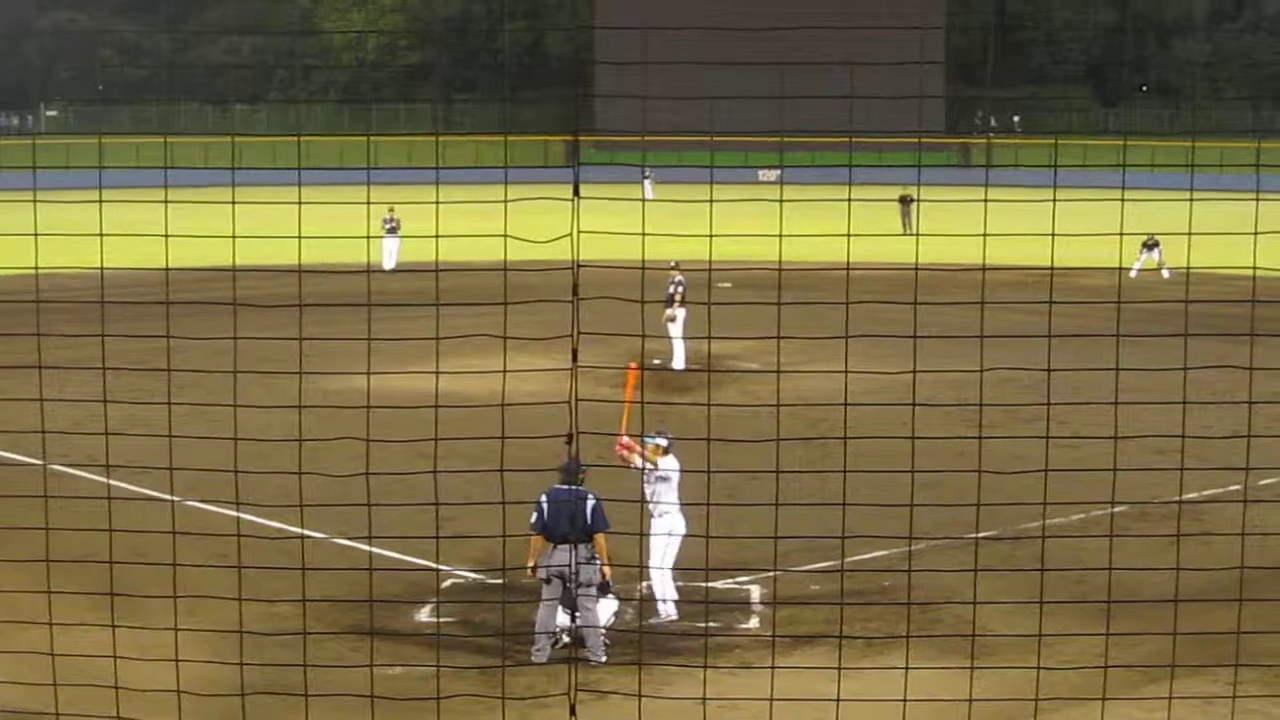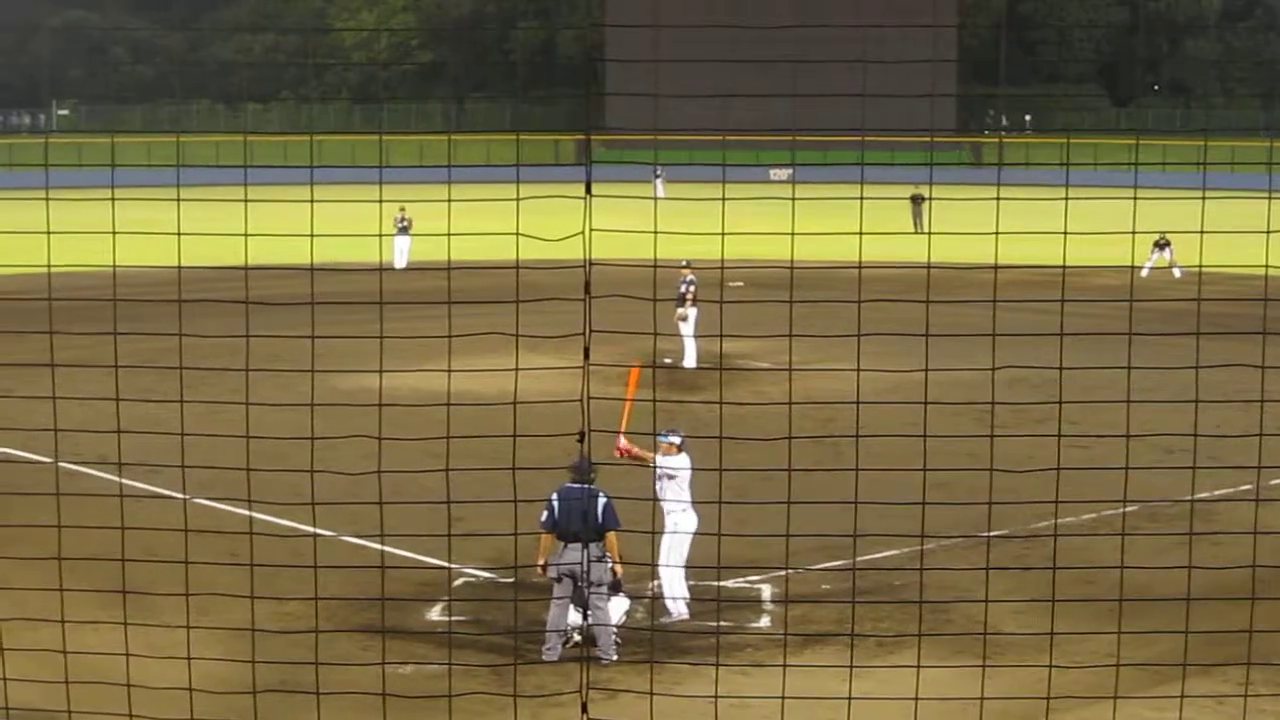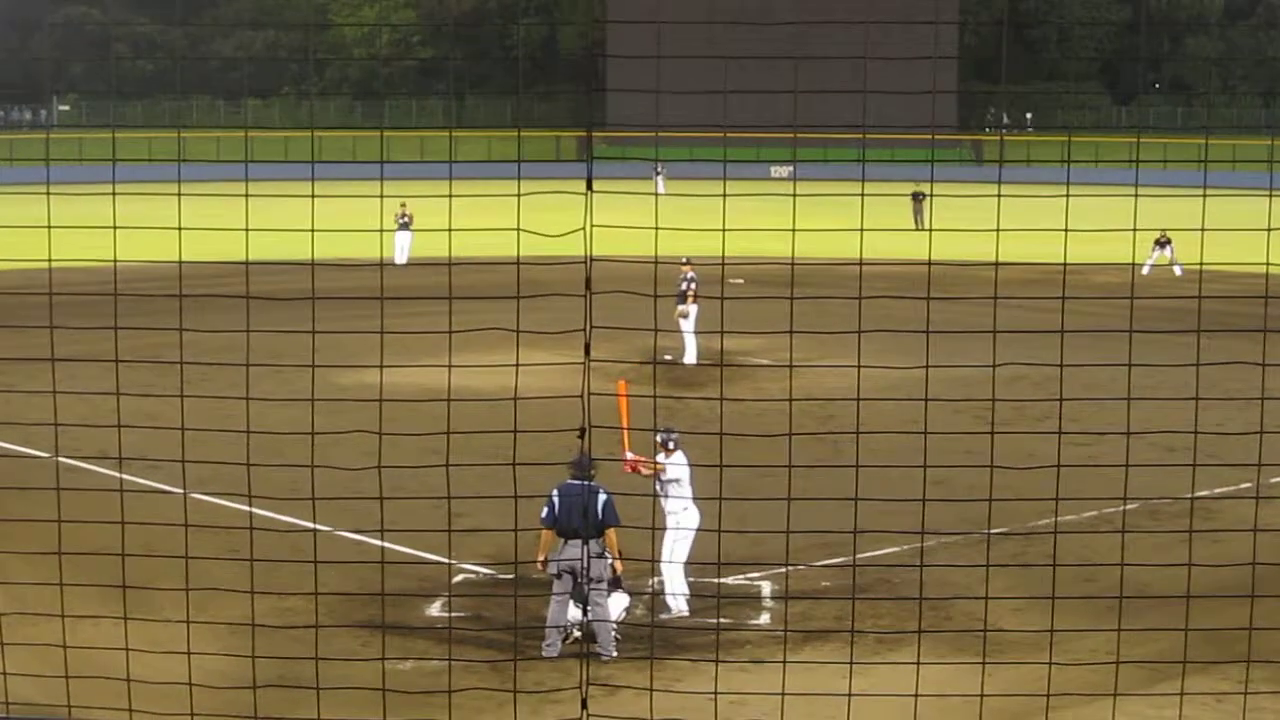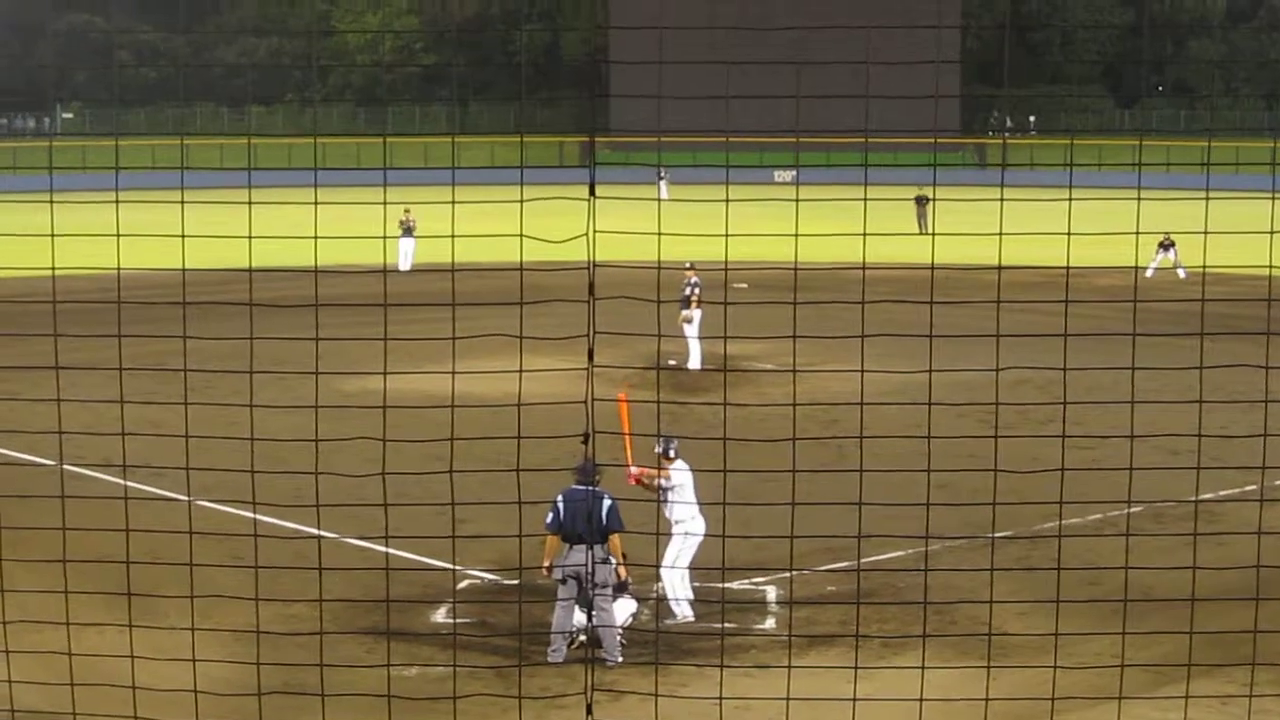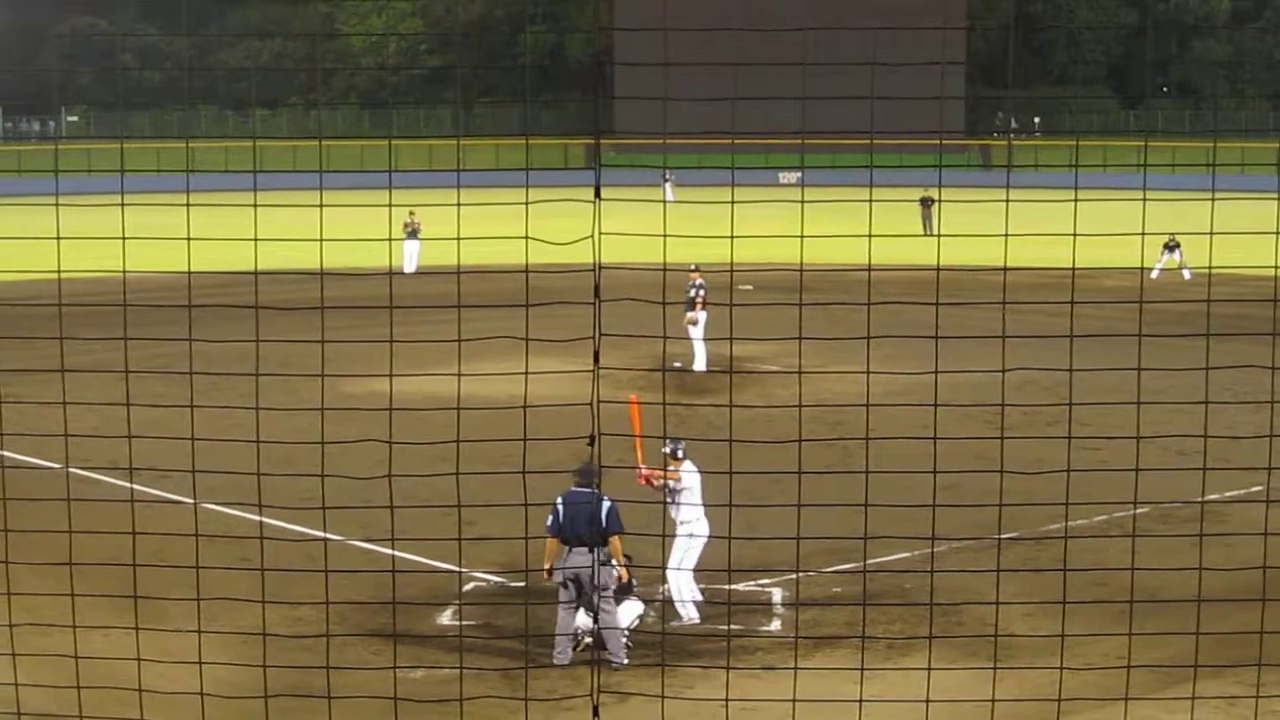
dt=0.4s
person 1, frame 1
left shoulder: (546, 497)
right shoulder: (589, 499)
left elbow: (536, 533)
right elbow: (598, 535)
left wrist: (532, 560)
right wrist: (604, 563)
left hip: (554, 556)
right hip: (582, 556)
left knee: (548, 605)
right knee: (588, 606)
left ankle: (540, 653)
right ankle: (596, 654)
person 1, frame 2
left shoulder: (557, 496)
right shoulder: (601, 498)
left elbow: (547, 532)
right elbow: (610, 533)
left wrist: (542, 558)
right wrist: (616, 561)
left hip: (565, 555)
right hip: (593, 556)
left knee: (559, 603)
right knee: (599, 605)
left ankle: (551, 652)
right ankle: (607, 653)
person 1, frame 3
left shoulder: (558, 492)
right shoulder: (601, 494)
left elbow: (547, 528)
right elbow: (609, 530)
left wrist: (542, 554)
right wrist: (615, 558)
left hip: (566, 551)
right hip: (592, 552)
left knee: (559, 600)
right knee: (598, 601)
left ankle: (551, 648)
right ankle: (606, 649)
person 1, frame 4
left shoulder: (562, 498)
right shoulder: (605, 500)
left elbow: (552, 534)
right elbow: (613, 536)
left wrist: (547, 560)
right wrist: (620, 563)
left hip: (570, 556)
right hip: (597, 557)
left knee: (564, 605)
right knee: (603, 607)
left ankle: (556, 654)
right ankle: (612, 655)
person 1, frame 5
left shoulder: (562, 500)
right shoulder: (604, 502)
left elbow: (552, 537)
right elbow: (613, 538)
left wrist: (548, 563)
right wrist: (621, 565)
left hip: (570, 559)
right hip: (596, 560)
left knee: (566, 608)
right knee: (606, 609)
left ankle: (561, 656)
right ankle: (617, 656)
person 2, frame 1
left shoulder: (671, 463)
right shoulder: (649, 459)
left elbow: (655, 463)
right elbow: (632, 459)
left wrist: (633, 446)
right wrist: (623, 450)
left hip: (669, 521)
right hip: (658, 519)
left knee: (659, 566)
right knee: (658, 564)
left ankle: (668, 611)
right ankle: (669, 598)
person 2, frame 2
left shoulder: (680, 462)
right shoulder: (670, 458)
left elbow: (653, 459)
right elbow: (648, 459)
left wrist: (630, 447)
right wrist: (627, 452)
left hip: (679, 519)
right hip: (678, 517)
left knee: (667, 565)
right knee: (675, 562)
left ankle: (678, 610)
right ankle: (681, 599)
person 2, frame 3
left shoulder: (678, 463)
right shoulder: (664, 457)
left elbow: (659, 468)
right elbow: (650, 472)
left wrist: (636, 459)
right wrist: (636, 467)
left hip: (682, 517)
right hip: (679, 516)
left knee: (669, 562)
right knee: (675, 559)
left ankle: (679, 607)
right ankle: (681, 594)
person 2, frame 4
left shoulder: (681, 470)
right shoulder: (667, 469)
left elbow: (662, 475)
right elbow: (655, 487)
left wrist: (640, 471)
right wrist: (640, 480)
left hip: (689, 526)
right hip: (682, 525)
left knee: (669, 569)
right knee: (677, 564)
left ankle: (684, 612)
right ankle: (685, 597)
person 2, frame 5
left shoulder: (690, 471)
right shoulder: (673, 470)
left elbow: (674, 477)
right elbow: (661, 485)
left wrist: (651, 471)
right wrist: (648, 478)
left hip: (693, 527)
right hip: (685, 526)
left knee: (675, 571)
right knee: (679, 566)
left ankle: (689, 615)
right ankle: (693, 596)
